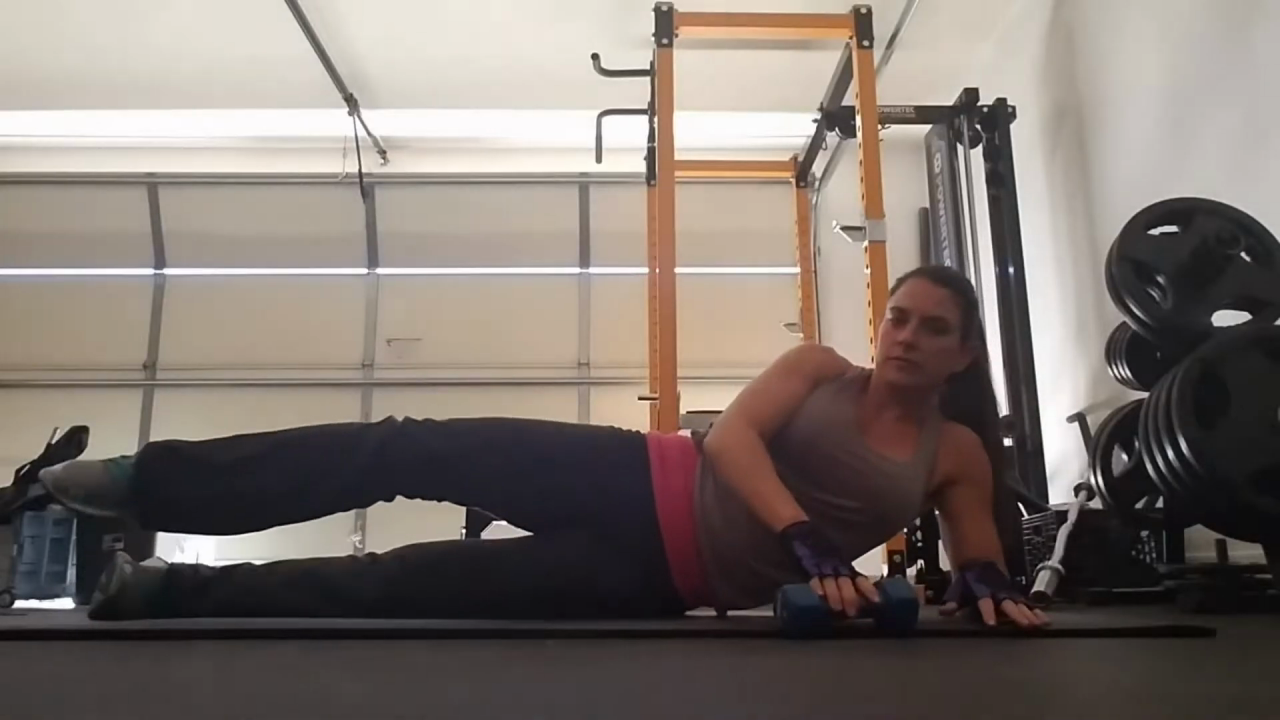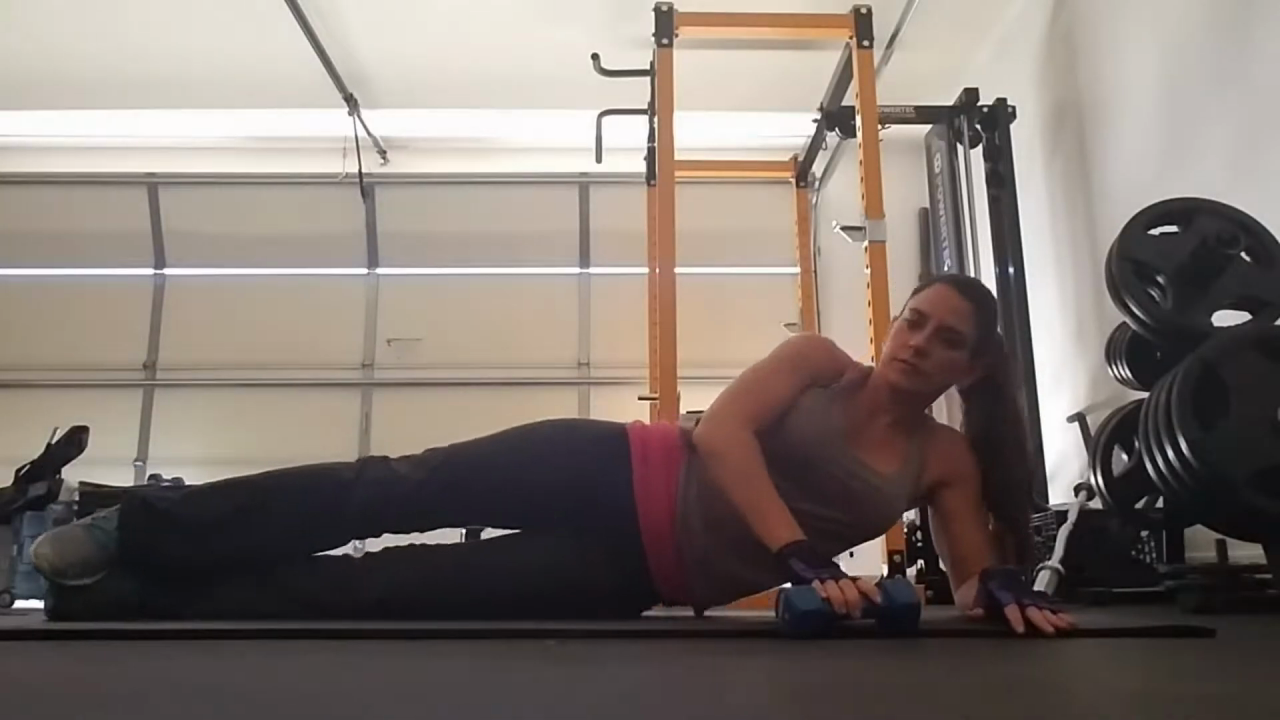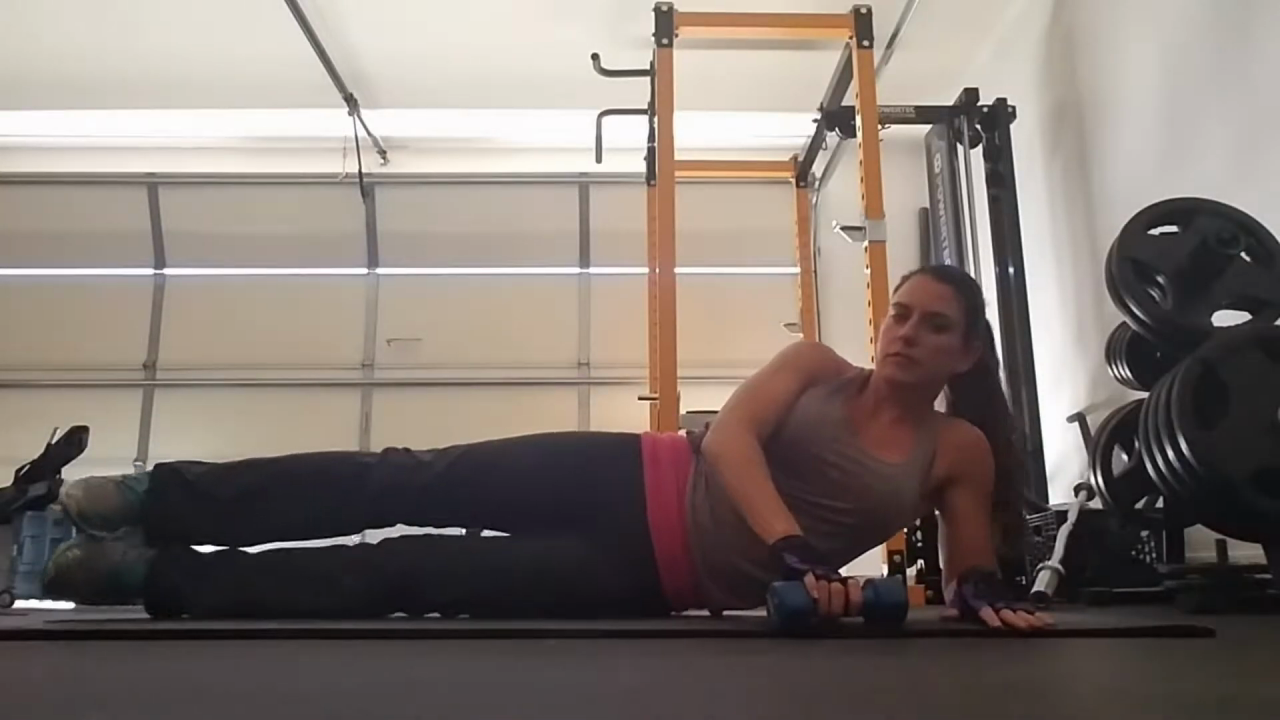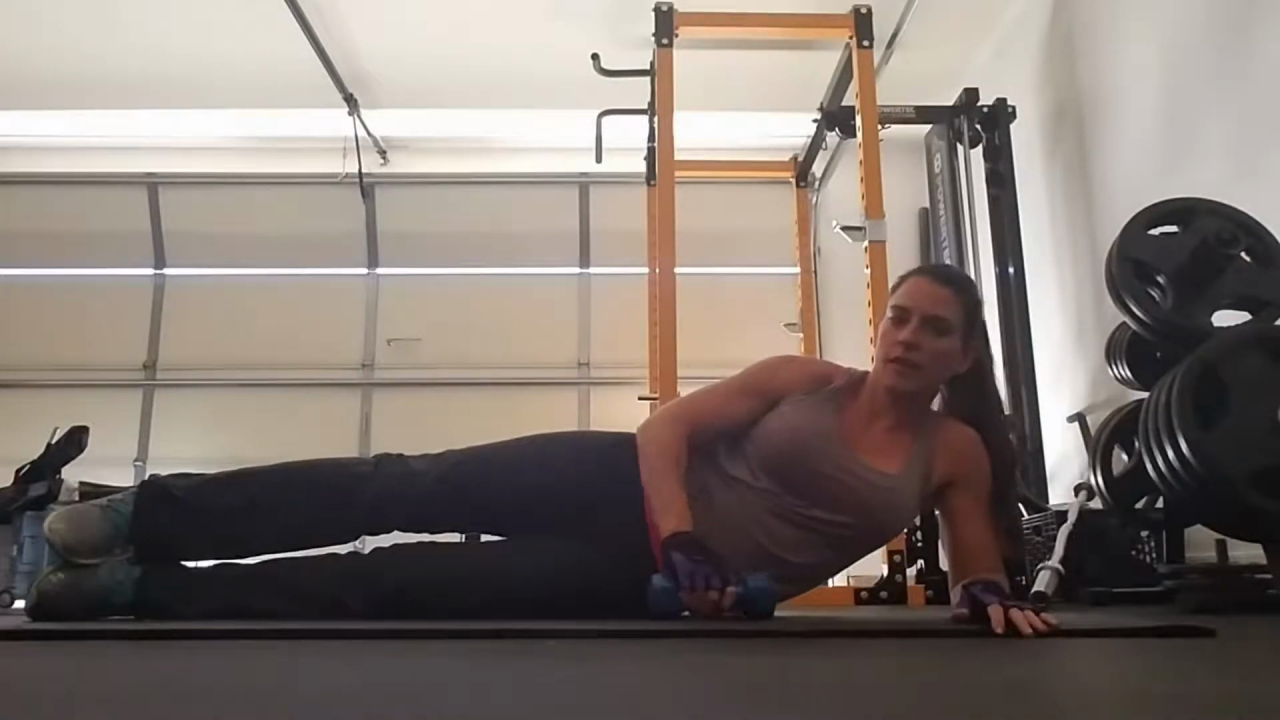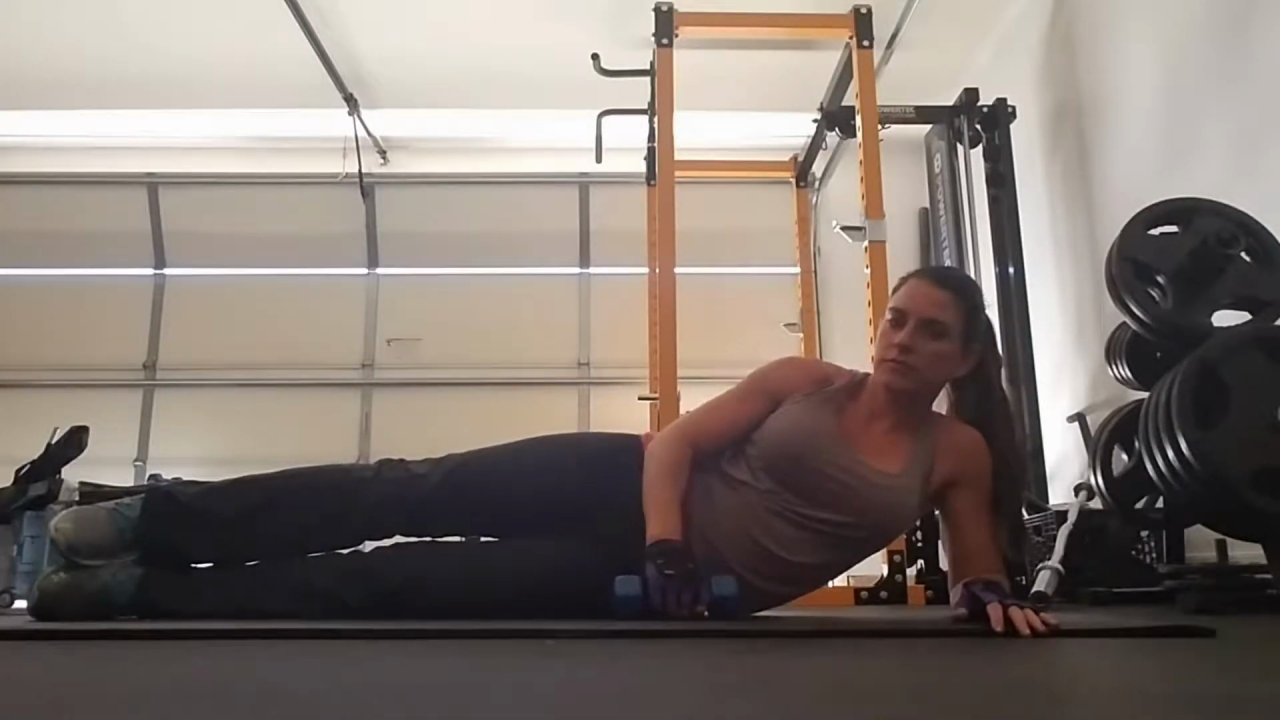
dt=1s
person 1, frame 1
left shoulder: (956, 456)
right shoulder: (820, 368)
left elbow: (981, 566)
right elbow: (729, 432)
left wrist: (986, 585)
right wrist: (804, 539)
left hip: (658, 580)
right hip: (639, 482)
left knee: (413, 583)
right knee: (412, 451)
left ankle: (171, 589)
right ankle: (150, 480)
person 1, frame 2
left shoulder: (945, 460)
right shoulder: (818, 361)
left elbow: (973, 576)
right elbow: (721, 430)
left wrist: (1004, 589)
right wrist: (800, 557)
left hip: (642, 568)
right hip: (619, 473)
left knee: (404, 588)
right knee: (406, 490)
left ankle: (142, 597)
right ankle: (132, 534)
person 1, frame 3
left shoulder: (958, 452)
right shoulder: (816, 365)
left elbow: (971, 572)
right elbow: (726, 437)
left wrist: (982, 595)
right wrist: (795, 550)
left hip: (654, 582)
right hip: (636, 481)
left knee: (413, 574)
right knee: (415, 485)
left ankle: (160, 574)
right ankle: (161, 498)
person 1, frame 4
left shoulder: (954, 454)
right shoulder: (807, 379)
left elbow: (977, 571)
right elbow: (665, 426)
left wrist: (989, 599)
right wrist: (683, 535)
left hip: (641, 579)
right hip: (625, 489)
left knee: (406, 586)
right knee: (411, 490)
left ankle: (148, 588)
right ankle: (148, 512)
person 1, frame 5
left shoulder: (956, 454)
right shoulder: (808, 380)
left elbow: (977, 567)
right elbow: (676, 441)
left wrist: (990, 597)
right wrist: (667, 541)
left hip: (652, 576)
right hip: (627, 486)
left knee: (408, 587)
right knee: (413, 497)
left ankle: (148, 591)
right ankle: (155, 519)
